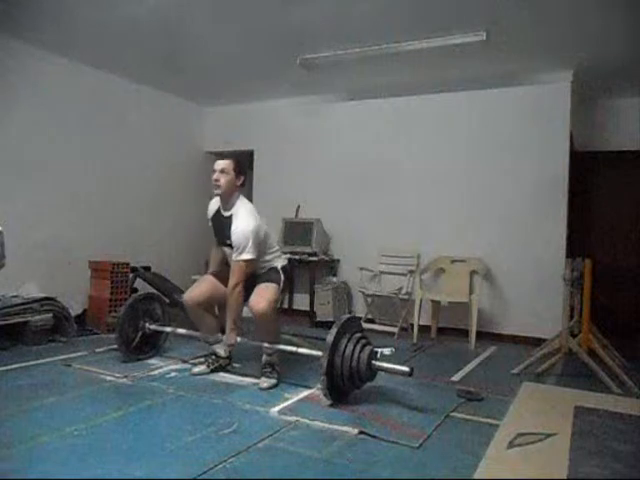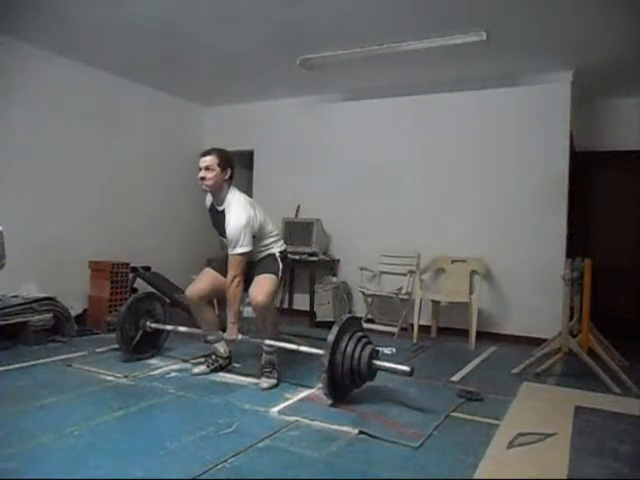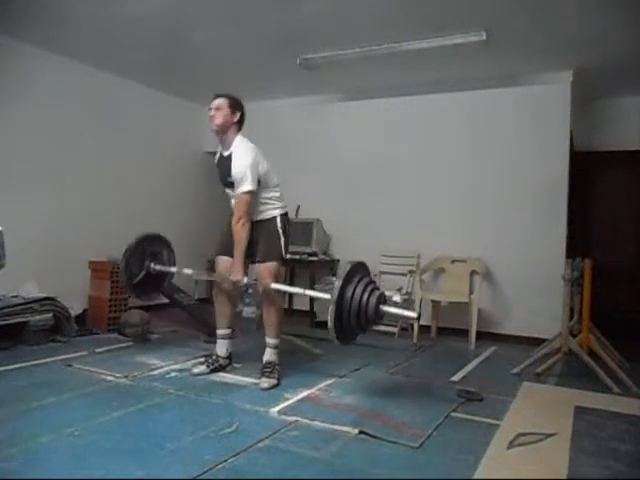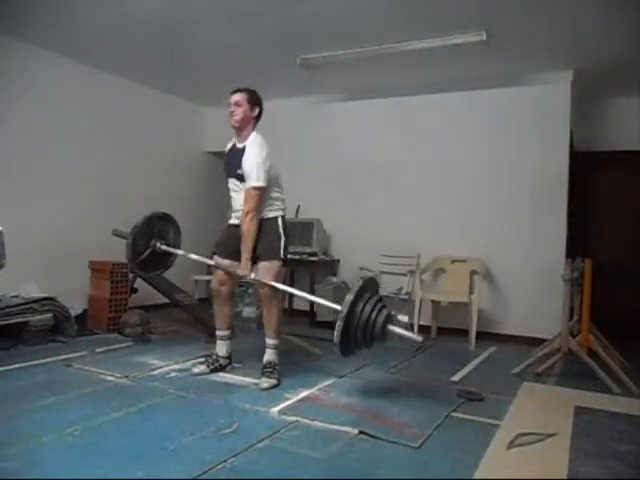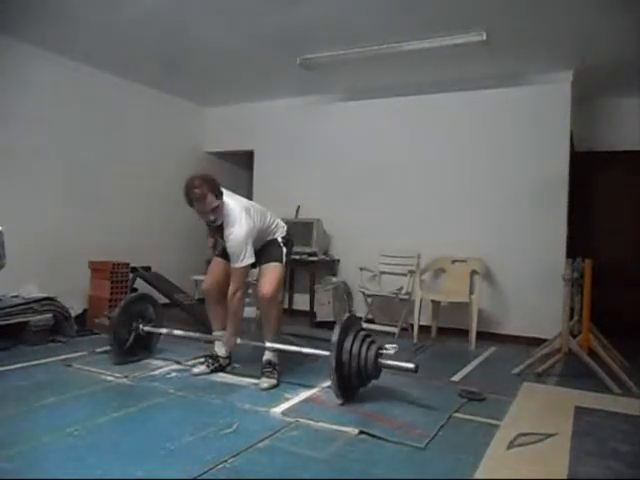
dt=1s
person 1, frame 1
left shoulder: (245, 222)
right shoulder: (214, 206)
left elbow: (236, 284)
right elbow: (218, 244)
left wrist: (231, 329)
right wrist: (210, 277)
left hip: (268, 270)
right hip: (236, 266)
left knee: (260, 307)
right knee: (192, 299)
left ankle: (270, 361)
right ankle: (221, 353)
person 1, frame 2
left shoulder: (238, 214)
right shoulder: (211, 199)
left elbow: (235, 278)
left wrist: (232, 324)
right wrist: (220, 260)
left hip: (268, 255)
right hip: (237, 254)
left knee: (259, 299)
right knee: (194, 294)
left ankle: (269, 360)
right ankle: (221, 353)
person 1, frame 3
left shoulder: (244, 156)
right shoulder: (221, 153)
left elbow: (241, 219)
left wrist: (238, 267)
left hip: (269, 220)
right hip: (244, 217)
left knee: (267, 286)
right knee: (220, 284)
left ankle: (270, 361)
right ankle: (222, 354)
person 1, frame 4
left shoulder: (255, 151)
right shoulder: (231, 146)
left elbow: (251, 212)
left wrist: (245, 260)
right wrist: (237, 248)
left hip: (267, 222)
right hip: (237, 223)
left knee: (267, 289)
right knee: (219, 286)
left ankle: (271, 361)
right ankle: (222, 355)
person 1, frame 5
left shoulder: (238, 227)
right shoulder: (207, 203)
left elbow: (237, 289)
left wrist: (231, 334)
right wrist: (213, 236)
left hip: (272, 239)
right hip: (237, 242)
left knee: (267, 293)
right knee: (210, 288)
left ankle: (270, 360)
right ankle: (221, 354)
